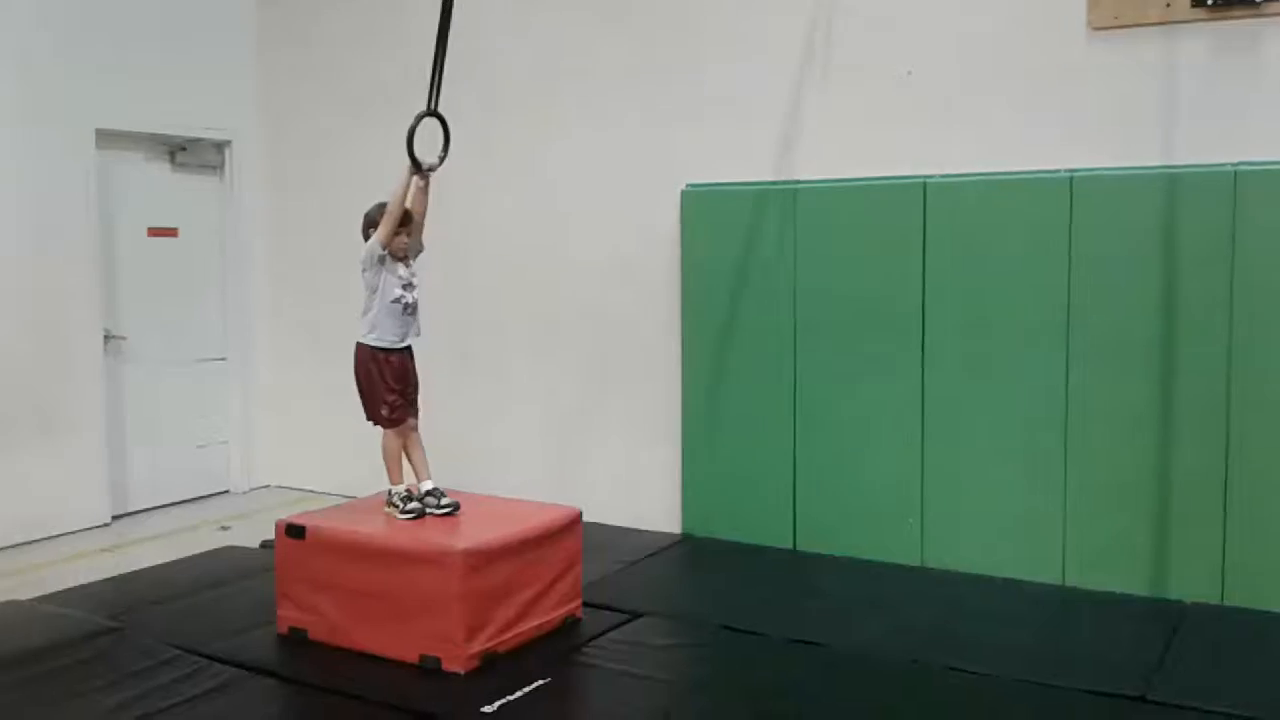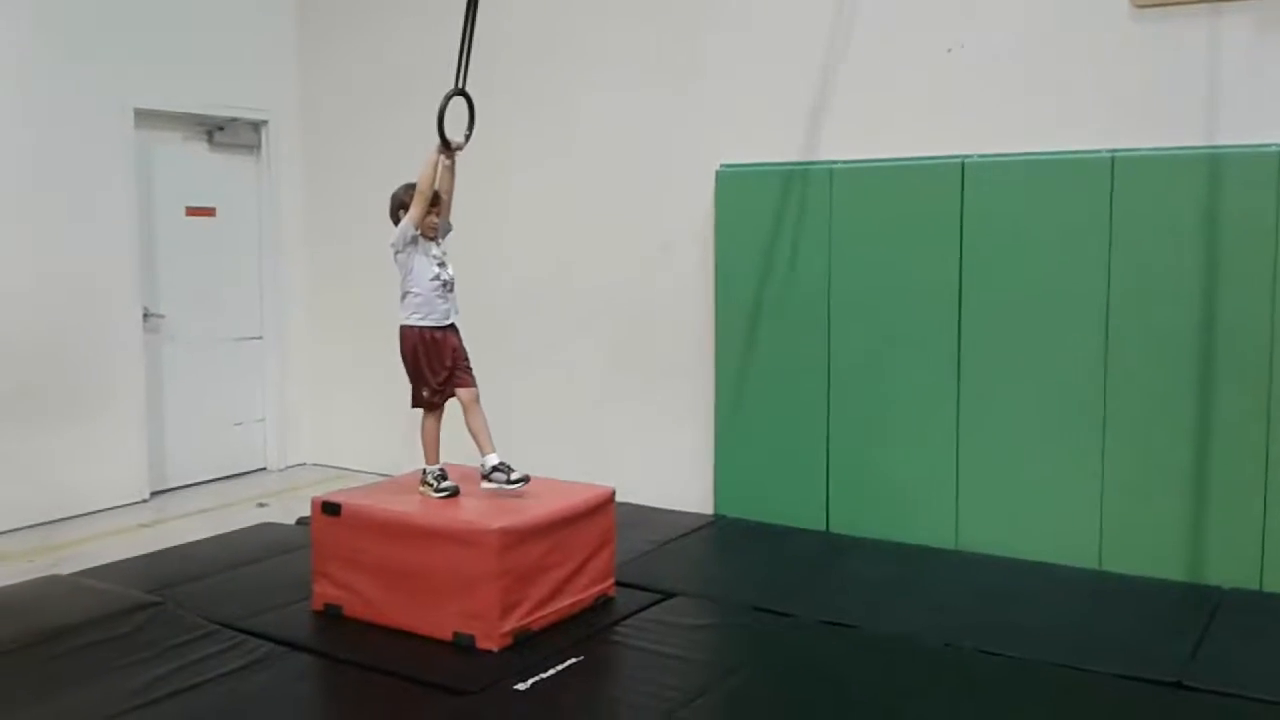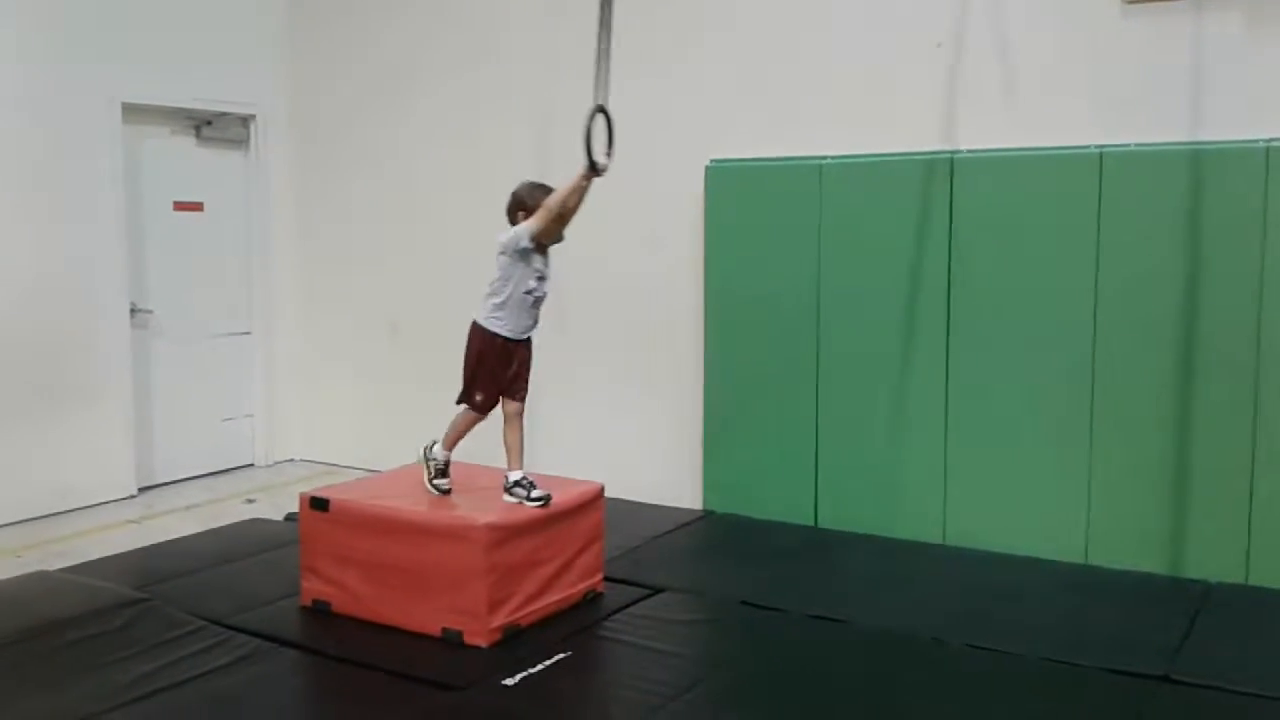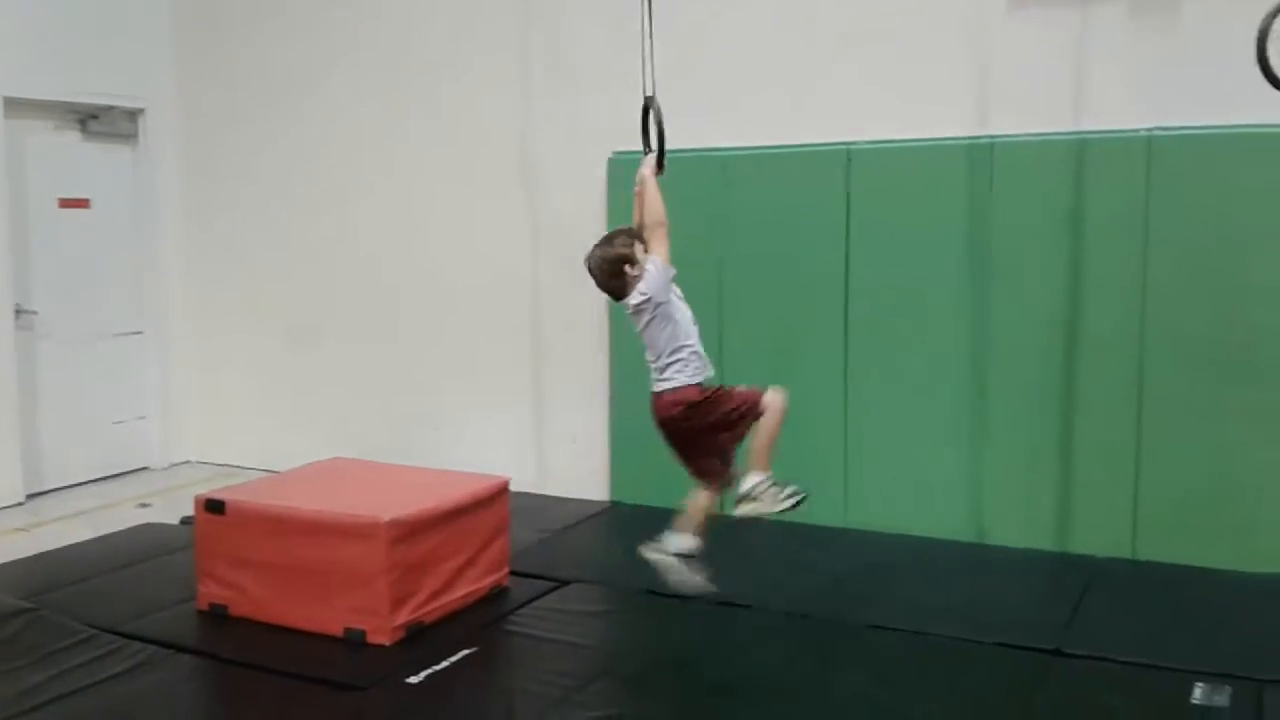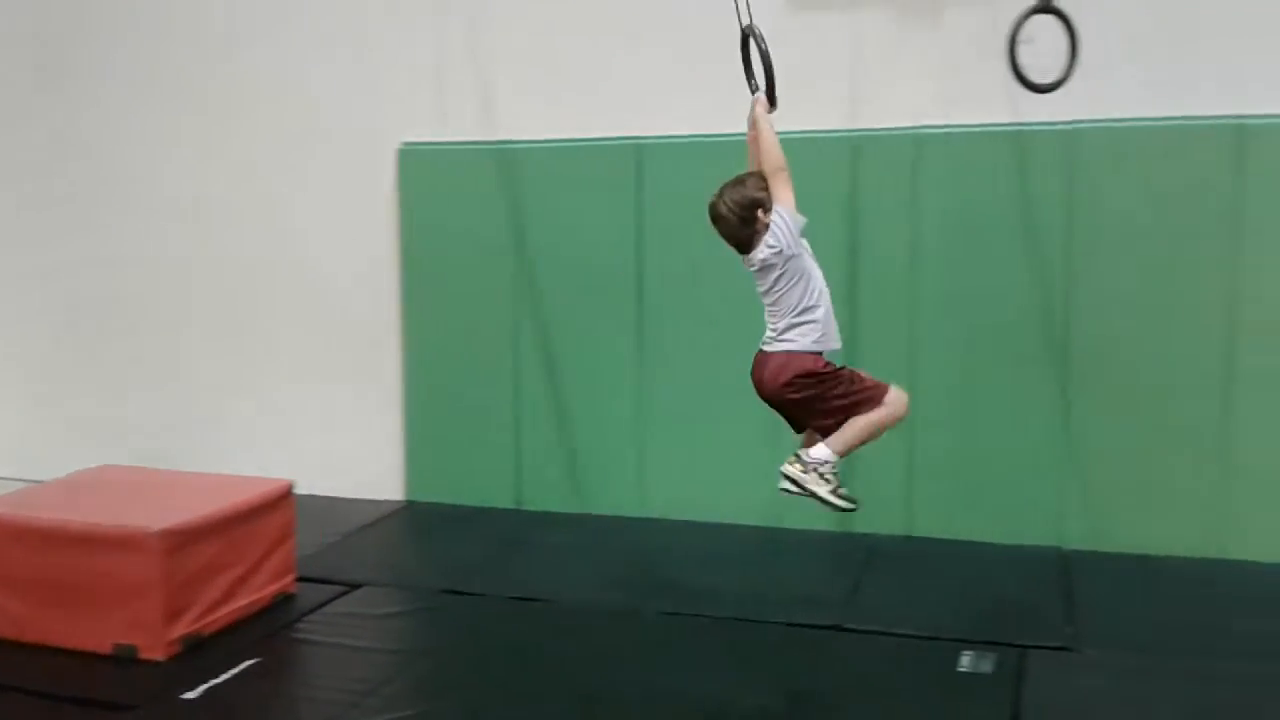
dt=0.7s
person 1, frame 1
left shoulder: (407, 260)
right shoulder: (373, 261)
left elbow: (418, 218)
right elbow: (391, 215)
left wrist: (423, 181)
right wrist: (407, 175)
left hip: (402, 352)
right hip: (375, 353)
left knee: (410, 425)
right knee: (394, 425)
left ankle: (427, 490)
right ankle: (397, 494)
person 1, frame 2
left shoulder: (436, 239)
right shoulder: (404, 242)
left elbow: (444, 196)
right elbow: (421, 196)
left wrist: (449, 159)
right wrist: (436, 154)
left hip: (447, 331)
right hip: (419, 333)
left knee: (470, 397)
right knee: (432, 405)
left ankle: (491, 466)
right ankle: (432, 473)
person 1, frame 3
left shoulder: (541, 247)
right shoulder: (514, 244)
left elbow: (565, 213)
right elbow: (549, 209)
left wrist: (587, 181)
right wrist: (580, 178)
left hip: (519, 341)
right hip: (490, 336)
left knee: (515, 409)
right knee: (477, 407)
left ankle: (517, 479)
right ankle: (437, 455)
person 1, frame 4
left shoulder: (640, 298)
right shoulder: (650, 290)
left elbow: (644, 231)
right elbow: (658, 230)
left wrist: (642, 187)
right wrist: (648, 179)
left hip: (671, 400)
right hip: (685, 398)
left knee: (714, 483)
right knee: (774, 400)
left ankle: (675, 547)
right ankle: (756, 484)
person 1, frame 5
left shoulder: (754, 251)
right shoulder: (780, 241)
left elbow: (762, 177)
right elbow: (778, 172)
left wrist: (753, 126)
right wrist: (762, 117)
left hip: (769, 366)
right hip: (794, 369)
right knee: (895, 402)
left ankle: (809, 463)
right ankle: (815, 460)
